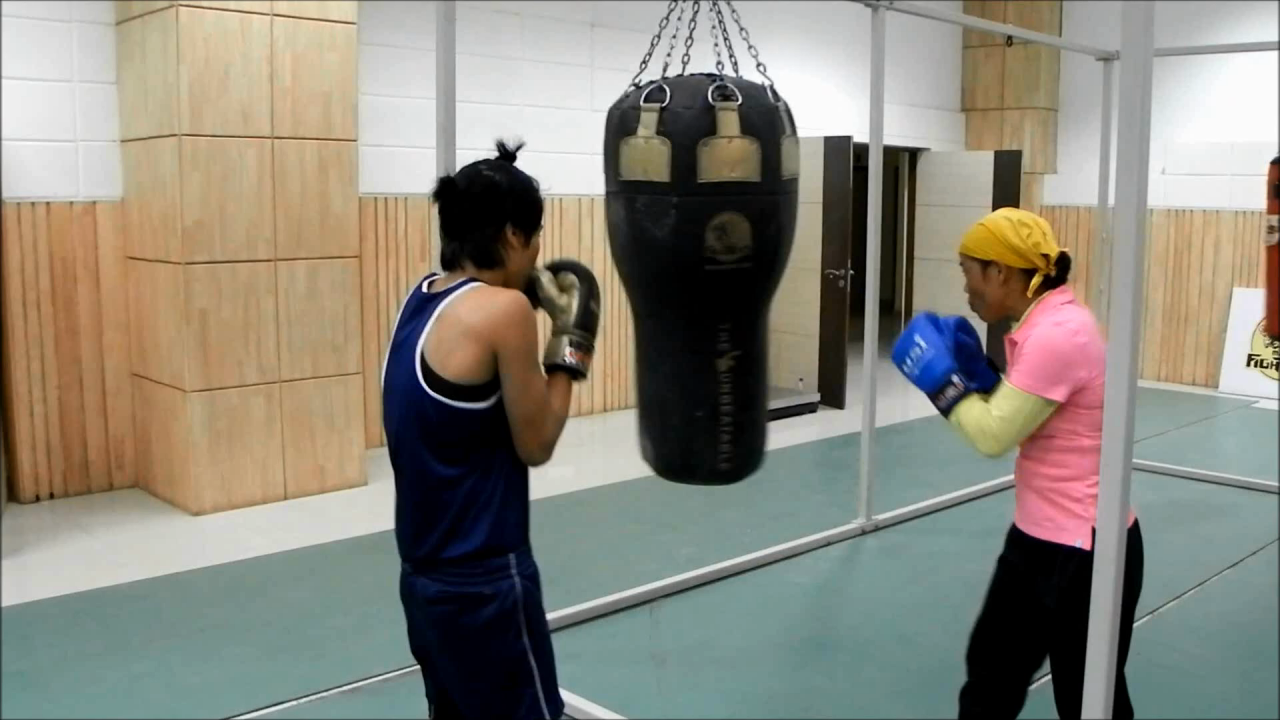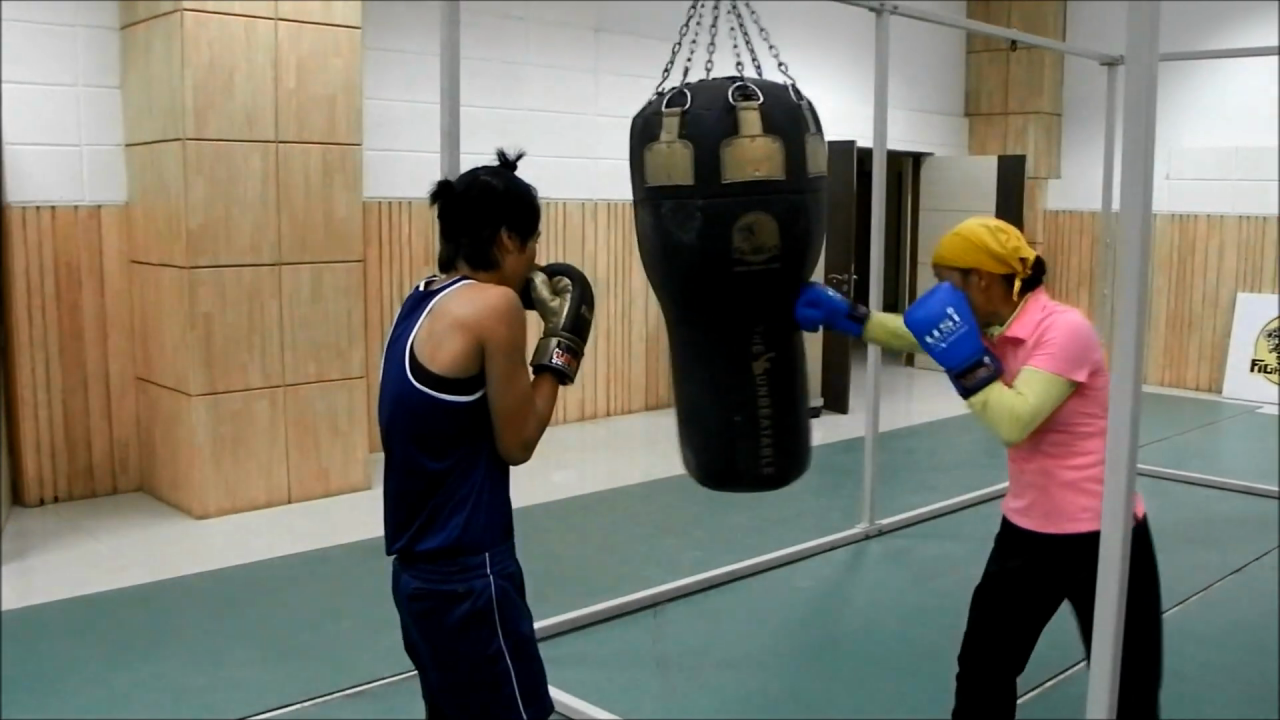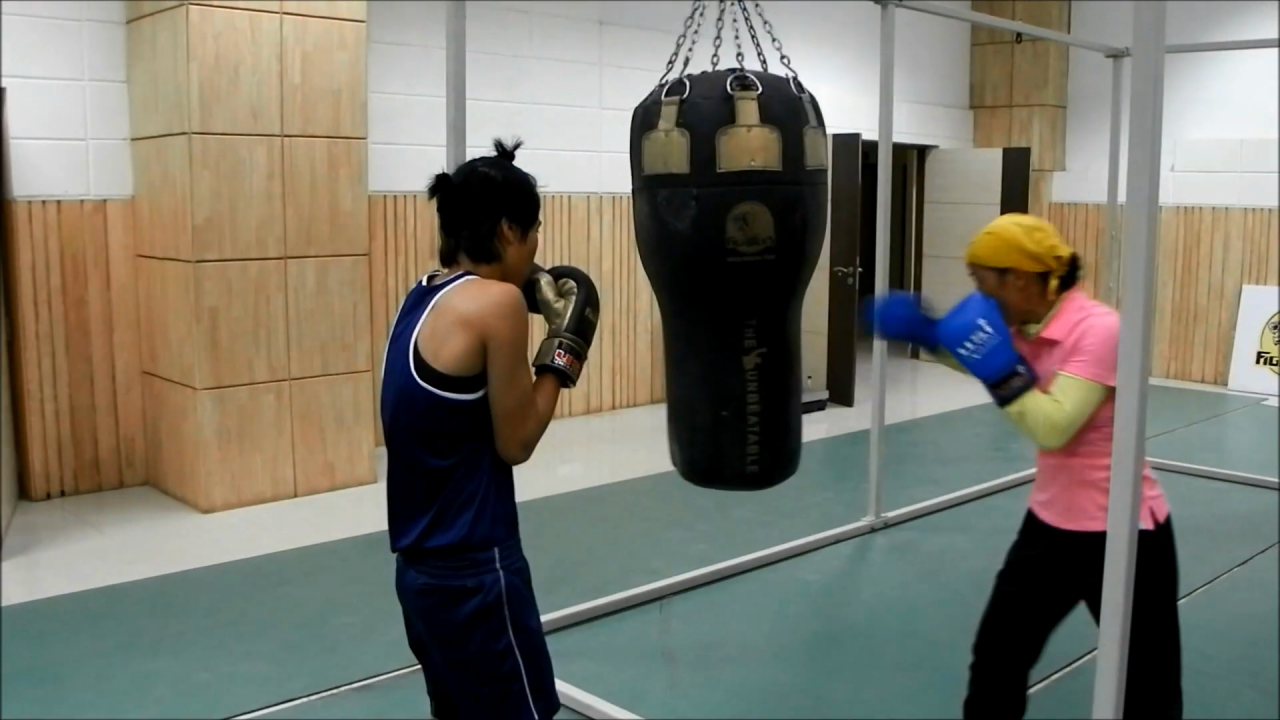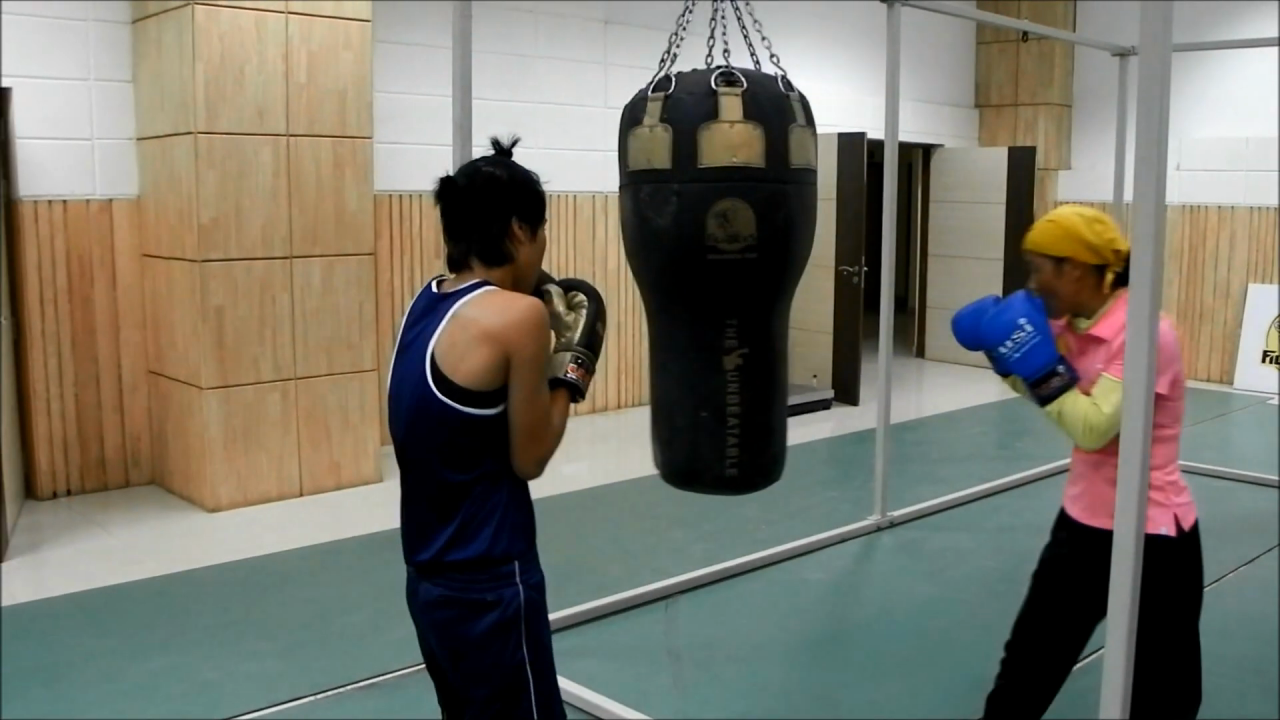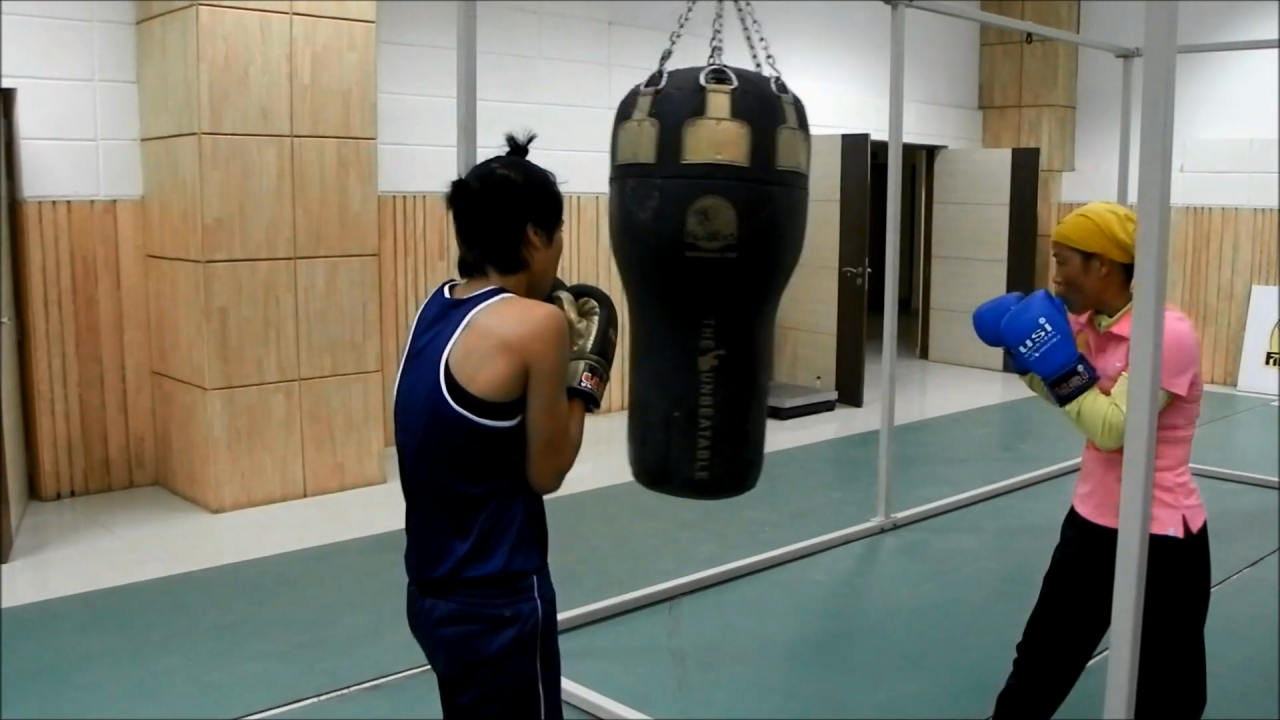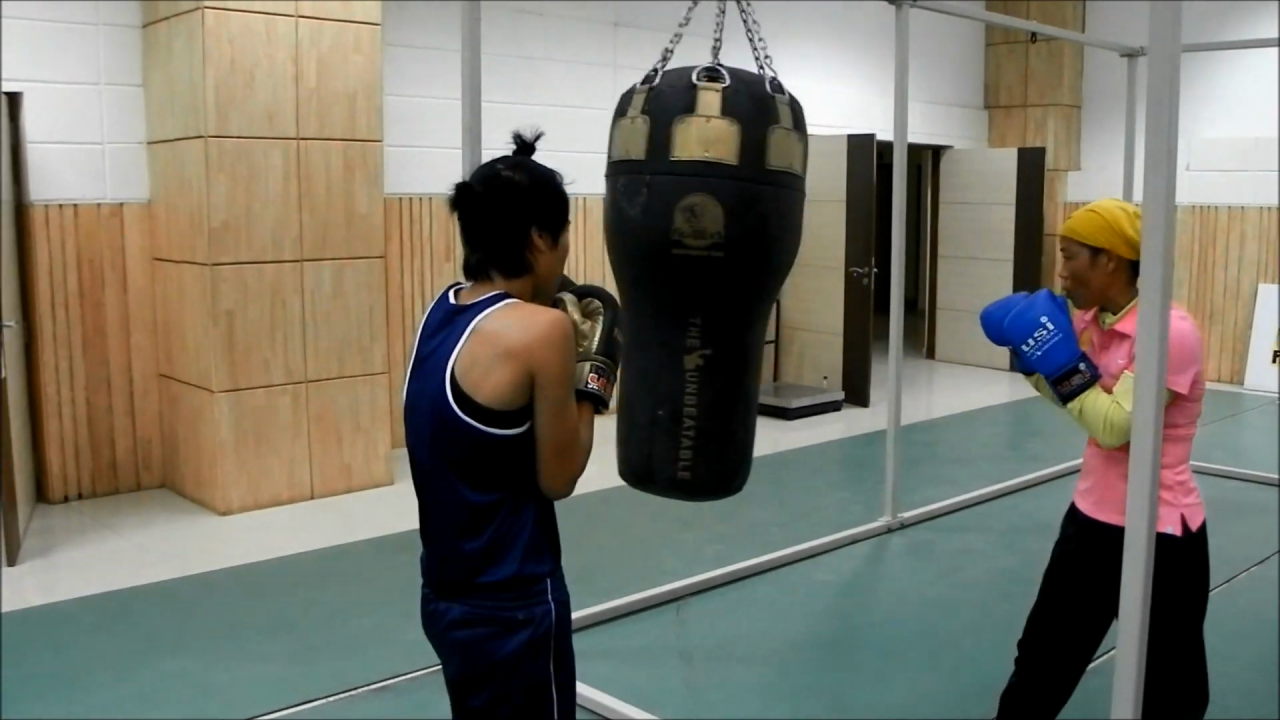
dt=0.2s
person 1, frame 1
left shoulder: (420, 300)
right shoulder: (503, 309)
right elbow: (535, 445)
right wrist: (571, 339)
left hip: (427, 571)
right hip: (484, 579)
person 1, frame 2
left shoulder: (423, 301)
right shoulder: (492, 305)
right elbow: (516, 442)
right wrist: (562, 341)
left hip: (420, 568)
right hip: (467, 575)
person 1, frame 3
left shoulder: (423, 297)
right shoulder: (496, 302)
right elbow: (515, 443)
right wrist: (565, 341)
left hip: (422, 565)
right hip: (474, 571)
person 1, frame 4
left shoulder: (428, 304)
right shoulder: (516, 314)
right elbow: (529, 458)
right wrist: (574, 355)
left hip: (432, 576)
right hip: (487, 585)
person 1, frame 5
left shoulder: (436, 309)
right shoulder: (536, 324)
right elbow: (545, 473)
right wrist: (589, 363)
left hip: (434, 588)
right hip: (497, 602)
person 1, frame 6
left shoulder: (443, 311)
right shoulder: (539, 329)
right elbow: (558, 478)
right wrist: (595, 365)
left hip: (448, 592)
right hip: (511, 605)
person 2, frame 1
left shoulder: (1058, 334)
right shoulder: (1036, 327)
left elbow: (993, 436)
left wrist: (939, 374)
right wrist: (967, 362)
left hip: (1082, 546)
right hip: (1038, 534)
right knee: (992, 661)
person 2, frame 2
left shoulder: (1064, 328)
right shoulder: (991, 327)
left elbow: (1015, 422)
right elbow: (918, 335)
left wrist: (964, 355)
right wrist: (844, 315)
left hip: (1099, 534)
right hip: (1028, 529)
right knee: (982, 664)
person 2, frame 3
left shoulder: (1099, 330)
right shoulder: (1024, 327)
left elbow: (1052, 428)
left wrist: (995, 359)
right wrist: (929, 333)
right hip: (1052, 524)
right knee: (998, 656)
person 2, frame 4
right shoulder: (1068, 324)
left elbow: (1094, 430)
right elbow: (1045, 398)
left wrist: (1038, 359)
right wrist: (1003, 348)
left hip: (1152, 539)
right hip: (1082, 524)
right knee: (1028, 658)
person 2, frame 5
left shoulder: (1169, 333)
right shoulder: (1089, 322)
left elbow: (1111, 430)
right elbow: (1061, 398)
left wrist: (1059, 358)
right wrist: (1023, 348)
left hip: (1158, 539)
right hip: (1091, 523)
right knee: (1041, 657)
person 2, frame 6
left shoulder: (1171, 331)
right shoulder: (1094, 320)
left elbow: (1112, 427)
right elbow: (1069, 401)
left wrist: (1059, 356)
right wrist: (1028, 350)
left hip: (1157, 537)
right hip: (1091, 519)
right knee: (1042, 654)
